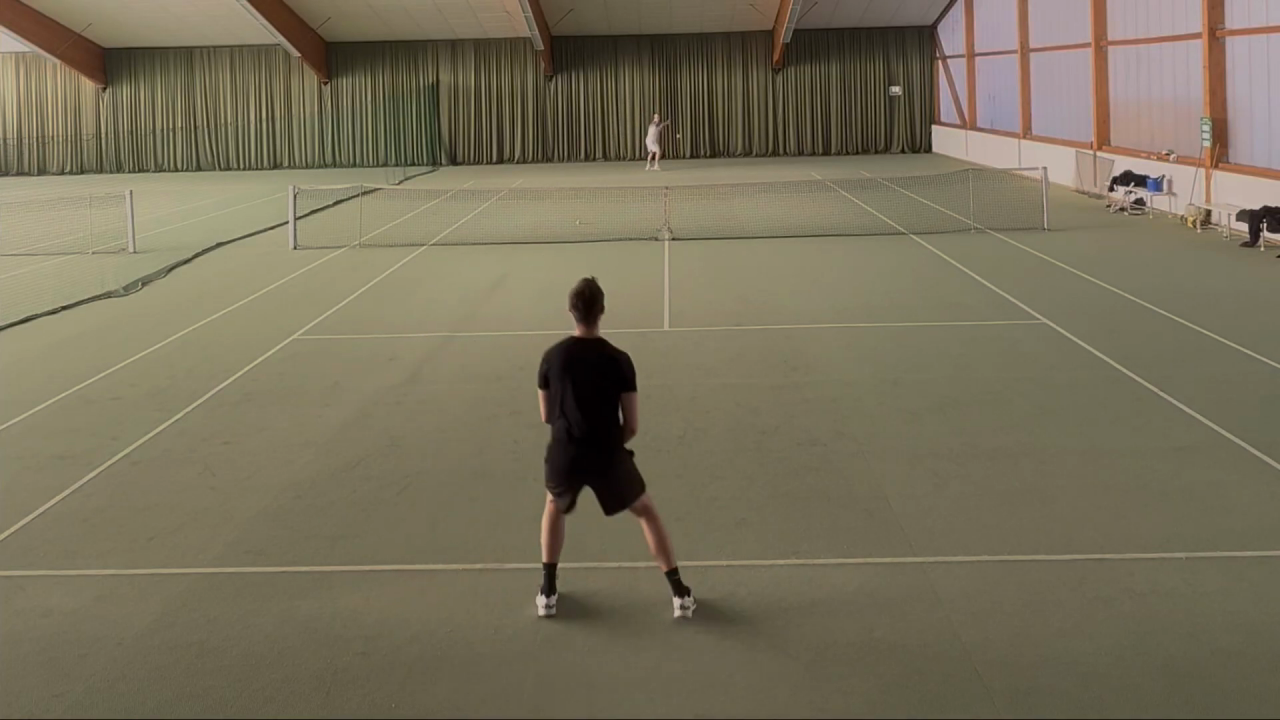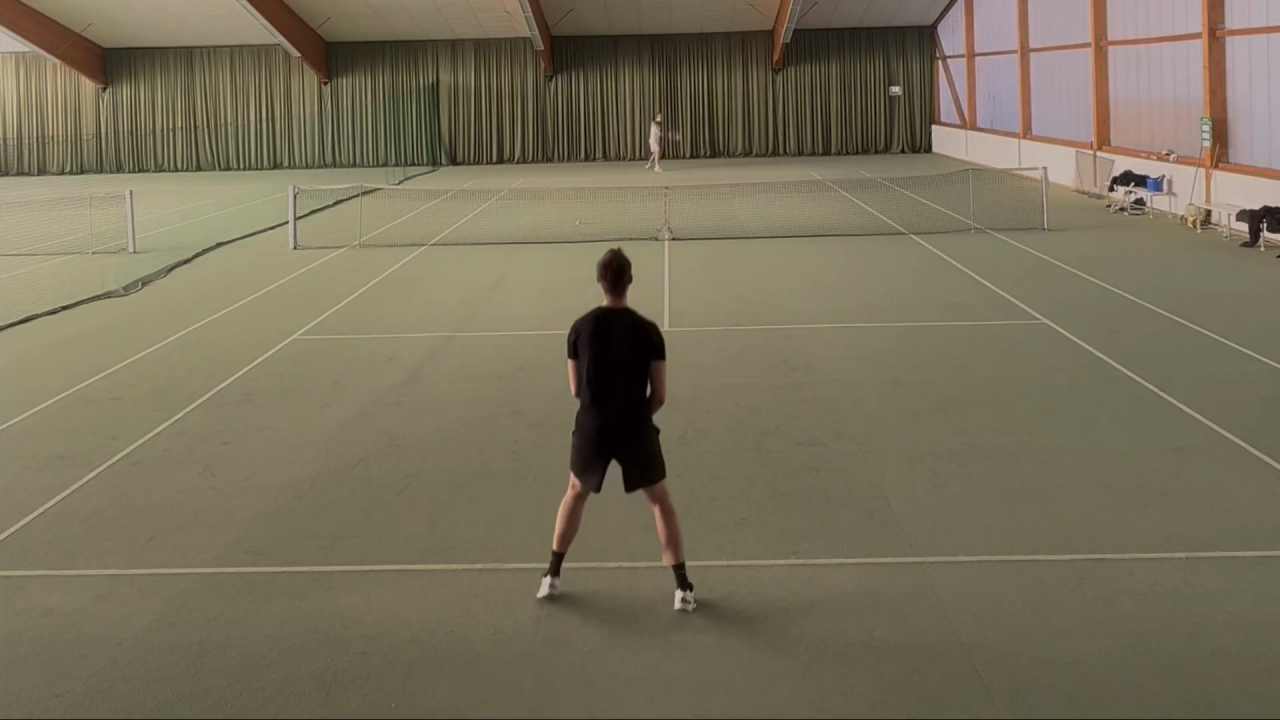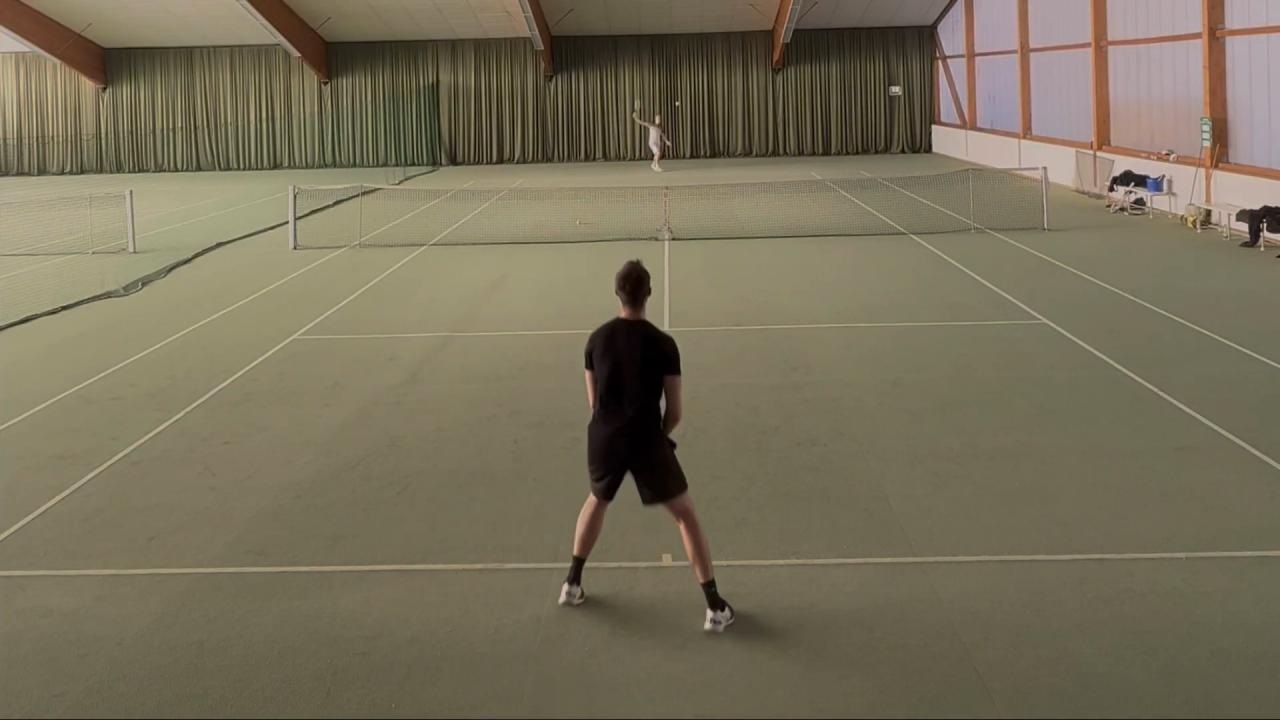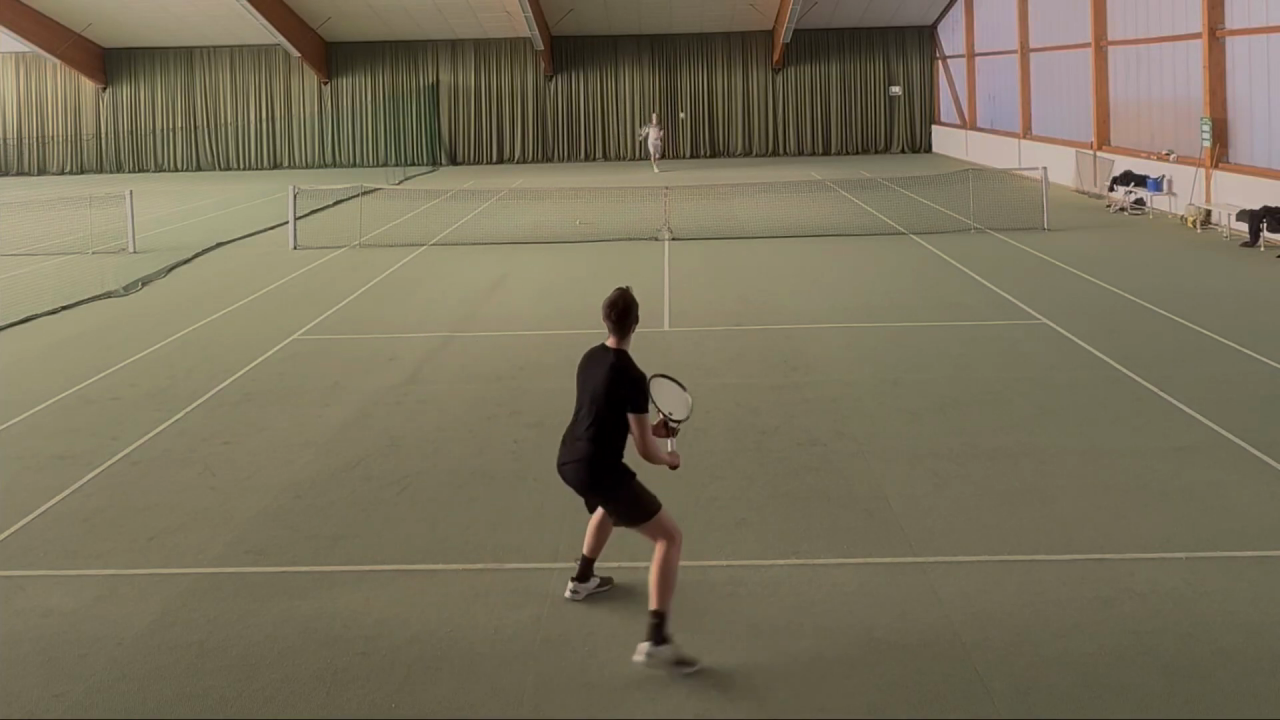
dt=0.3s
person 1, frame 1
left shoulder: (552, 357)
right shoulder: (619, 361)
left elbow: (547, 417)
right elbow: (631, 425)
left hip: (563, 457)
right hip: (607, 458)
left knee: (553, 509)
right knee: (647, 513)
left ankle: (548, 591)
right ankle: (679, 593)
person 1, frame 2
left shoulder: (580, 328)
right shoulder: (648, 331)
left elbow: (576, 389)
right elbow: (659, 395)
left hip: (591, 428)
right hip: (636, 431)
left knee: (576, 494)
right knee: (661, 501)
left ankle: (552, 576)
right ankle: (683, 587)
person 1, frame 3
left shoulder: (598, 338)
right shoulder: (663, 345)
left elbow: (595, 400)
right elbow: (674, 412)
right wrist: (662, 439)
left hip: (602, 441)
right hip: (645, 443)
left knee: (598, 499)
right knee: (687, 517)
left ankle: (571, 584)
right ankle: (715, 606)
person 1, frame 4
left shoulder: (589, 359)
right shoulder: (631, 377)
right elbow: (645, 449)
left wrist: (651, 428)
right wrist: (668, 458)
left hip: (569, 460)
right hip: (600, 470)
left knee: (611, 505)
right knee: (669, 537)
left ankle: (582, 579)
right ankle: (656, 640)
